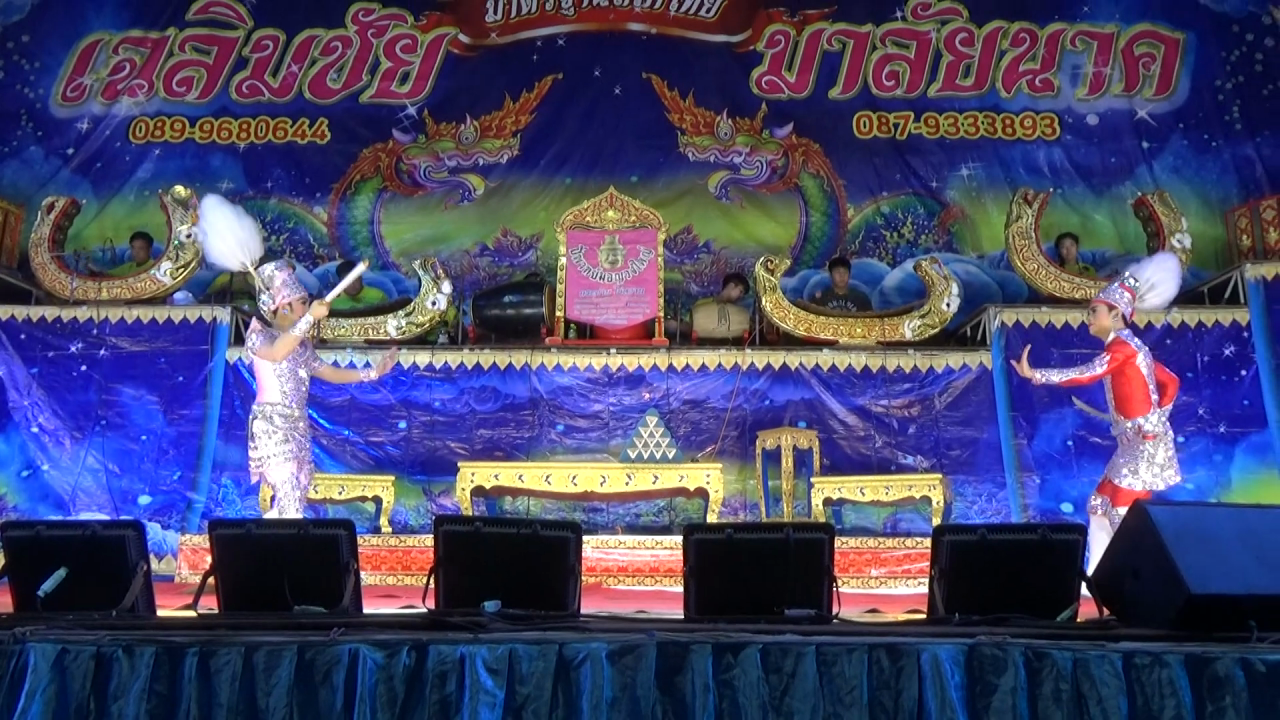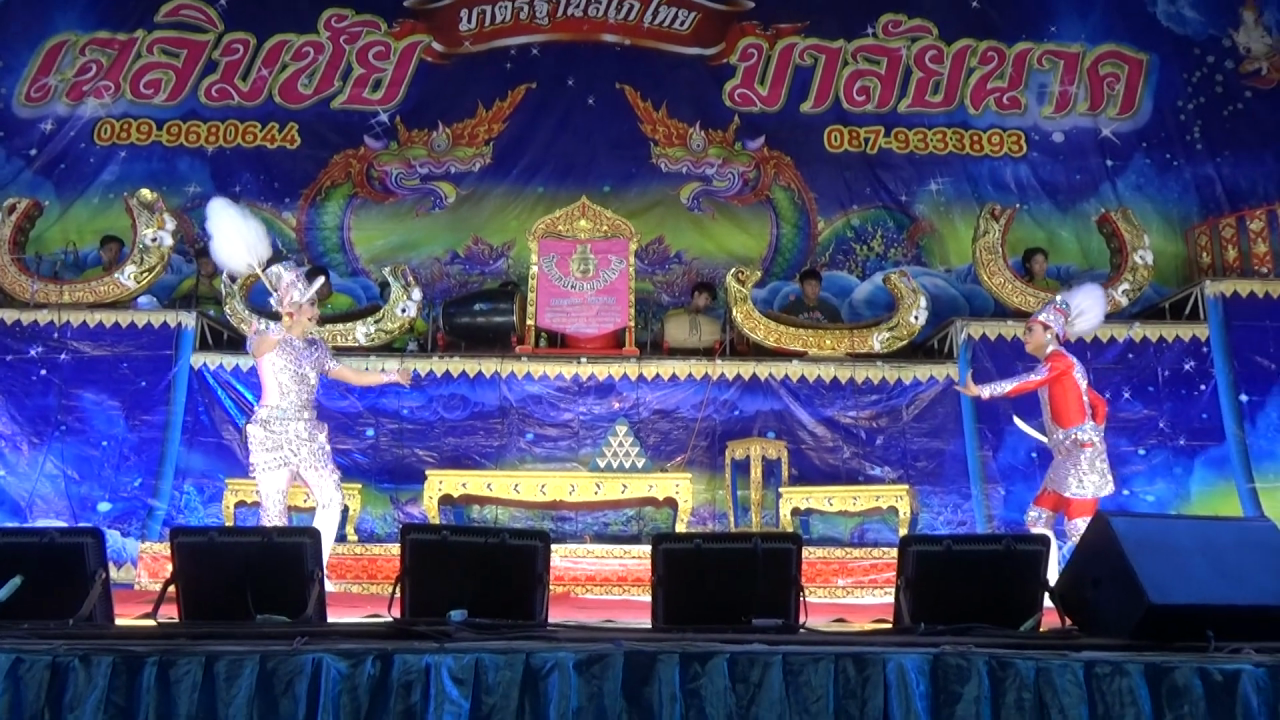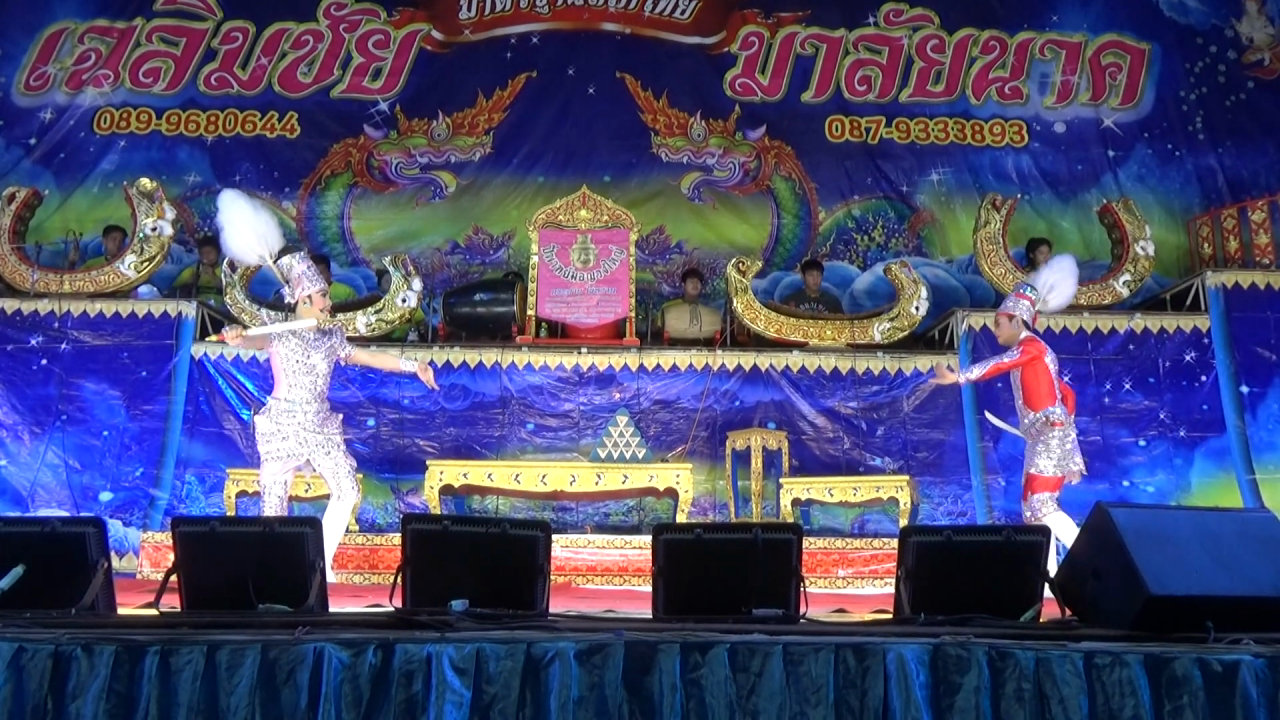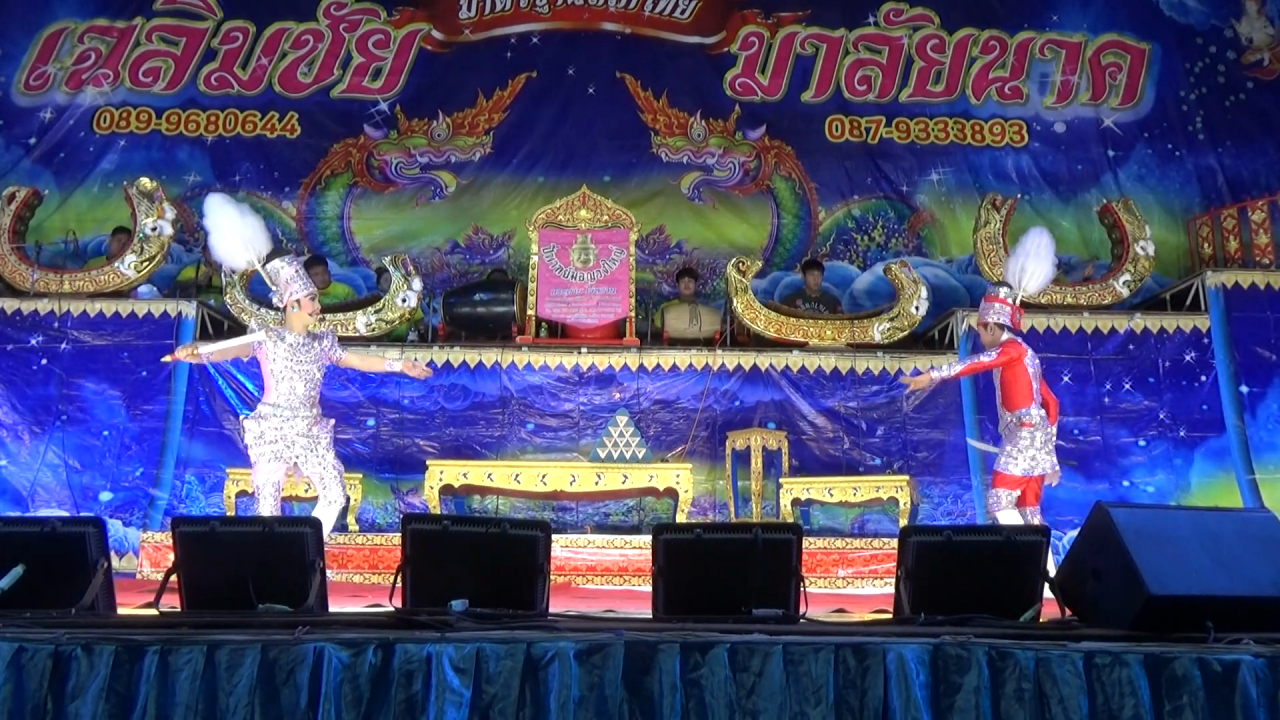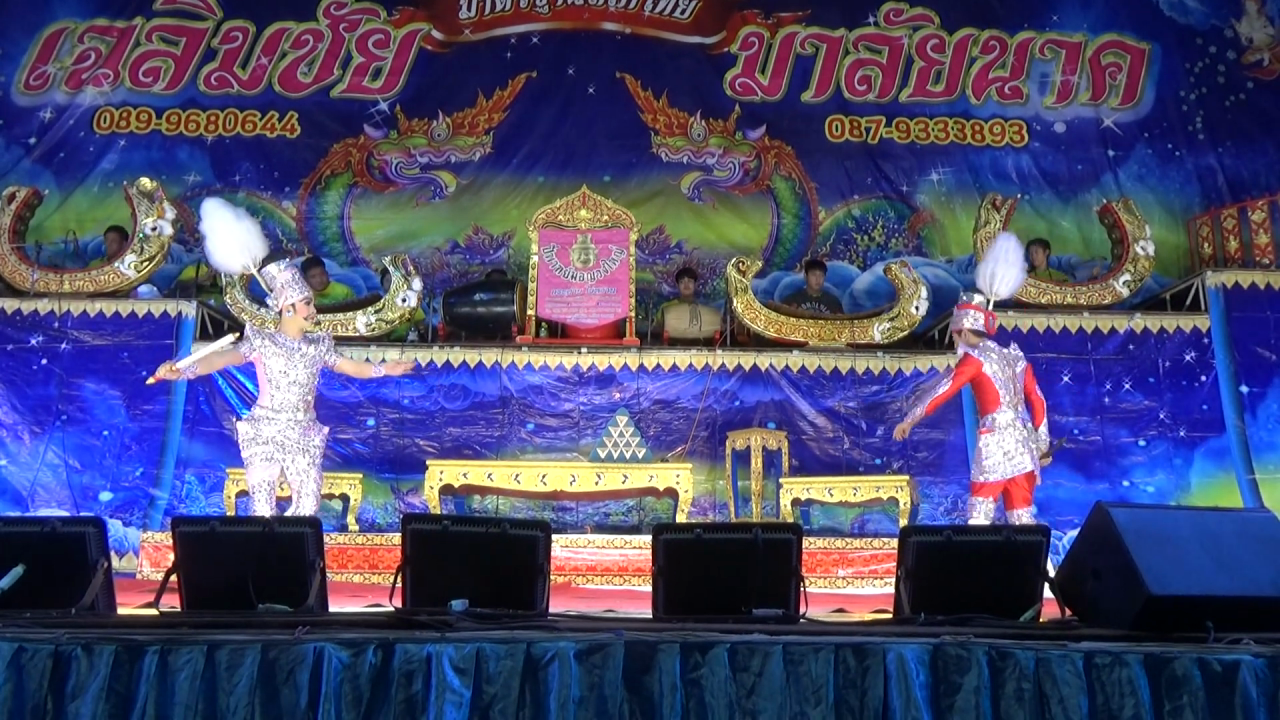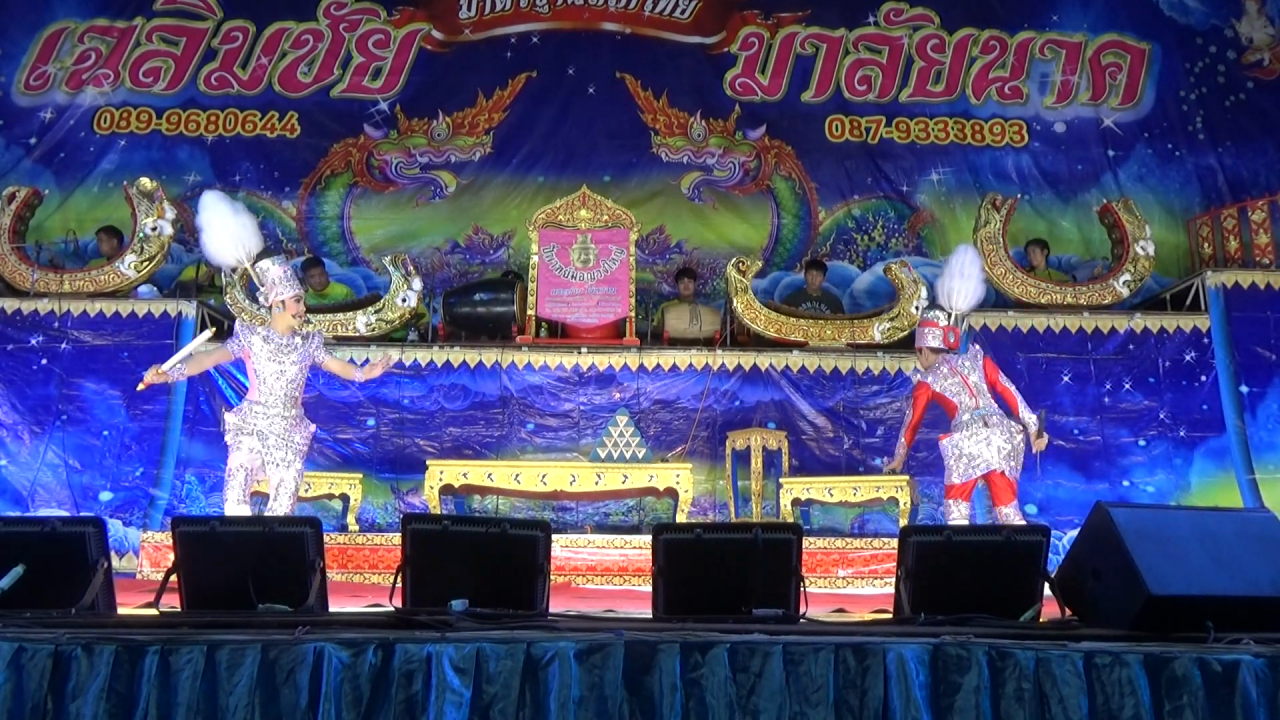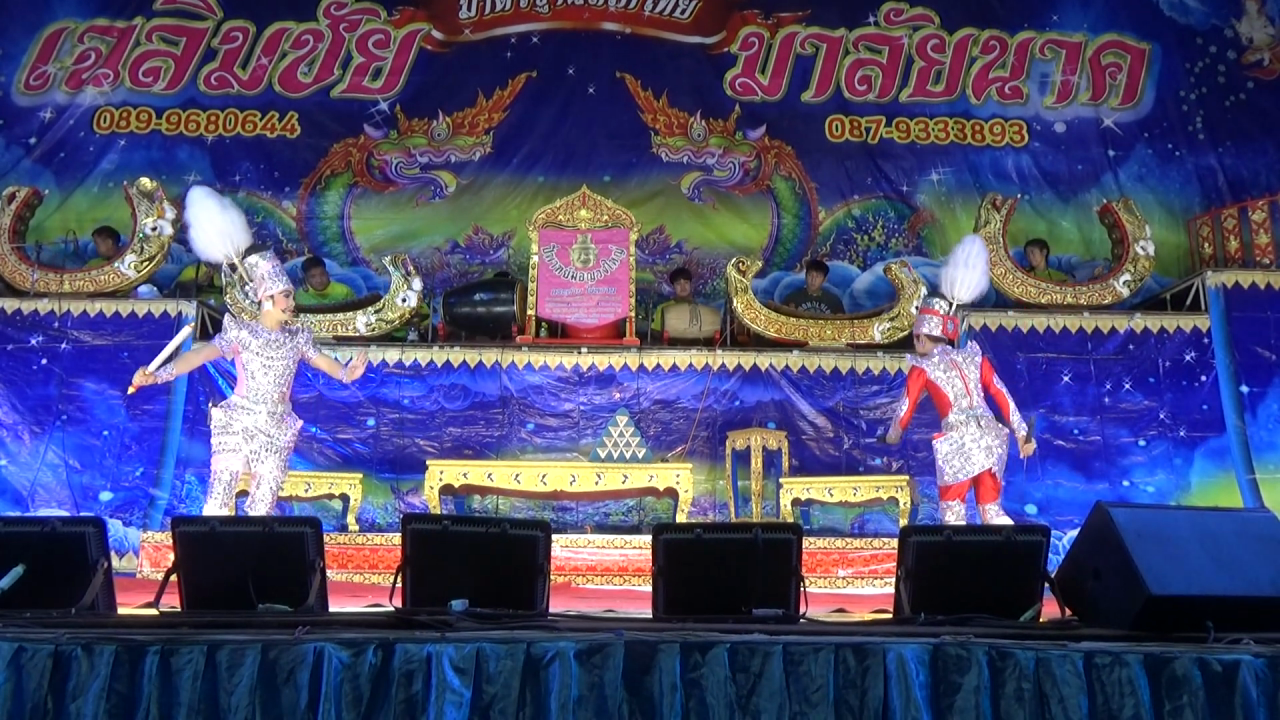
dt=0.5s
person 1, frame 1
left shoulder: (1122, 346)
right shoulder: (1128, 348)
left elbow: (1087, 373)
right elbow: (1170, 382)
left wrist: (1035, 375)
right wrist: (1157, 419)
left hip: (1145, 445)
right hip: (1133, 445)
left knee: (1122, 515)
right knee: (1099, 506)
right ankle: (1096, 576)
person 1, frame 2
left shoulder: (1060, 361)
right shoulder: (1059, 367)
left elbow: (1027, 382)
right elbow: (1099, 404)
left wrist: (981, 391)
right wrist: (1094, 438)
left hip: (1081, 457)
right hip: (1067, 458)
left knee: (1079, 528)
right knee: (1038, 518)
right ankle: (1051, 585)
person 1, frame 3
left shoulder: (1033, 346)
right shoulder: (1028, 354)
left elbow: (999, 364)
right elbow: (1068, 394)
left wrist: (958, 377)
right wrist: (1064, 429)
left hip: (1051, 439)
right hip: (1042, 441)
left knee: (1042, 506)
right knee: (1034, 510)
right ankle: (1051, 574)
person 1, frame 4
left shoulder: (1013, 347)
right shoulder: (1021, 354)
left elbow: (975, 363)
right elbow: (1051, 403)
left wrist: (931, 376)
right wrist: (1047, 441)
left hip: (1025, 437)
right hip: (1031, 439)
left knee: (1000, 502)
right knee: (1029, 512)
right ankle: (1046, 575)
person 1, frame 5
left shoulder: (972, 358)
right shoulder: (1016, 356)
left elbow: (941, 393)
right elbow: (1037, 401)
left wrist: (909, 420)
right wrist: (1043, 443)
left hip: (996, 441)
right hip: (1023, 440)
left knee: (979, 511)
right knee: (1021, 515)
person 1, frame 6
left shoulder: (927, 380)
right shoulder: (978, 359)
left elbow: (912, 421)
right elbow: (1008, 391)
left wrist: (898, 458)
right wrist: (1033, 427)
left hip: (967, 441)
right hip: (1001, 438)
left knee: (956, 513)
right knee: (1008, 510)
person 1, frame 7
left shoulder: (922, 366)
right shoulder: (973, 354)
left elbow: (905, 411)
right elbow: (1000, 393)
left wrist: (893, 434)
right wrist: (1021, 432)
left hip: (957, 442)
right hip: (988, 439)
left knee: (953, 515)
right knee: (991, 510)
person 2, frame 1
left shoulder: (303, 347)
right shoulder: (259, 334)
left elbow: (333, 373)
right elbow: (277, 353)
left wrist: (375, 371)
right wrist: (310, 317)
left hip: (298, 427)
right hip: (272, 427)
left knee: (295, 501)
right knee: (291, 502)
person 2, frame 2
left shoulder: (316, 347)
right shoulder: (264, 333)
left elbow: (349, 374)
right elbow: (260, 348)
left wrist: (392, 376)
right wrist: (282, 328)
left hip: (308, 433)
right hip: (272, 432)
left knee: (332, 499)
right knee: (274, 510)
person 2, frame 3
left shoulder: (331, 337)
right shoulder: (279, 332)
left elbow: (371, 358)
right elbow: (257, 341)
left wrist: (413, 366)
right wrist: (239, 337)
left hip: (321, 426)
right hip: (284, 425)
left knee: (346, 489)
right knee: (274, 498)
left ankle: (322, 561)
person 2, frame 4
left shoulder: (322, 342)
right shoulder: (267, 338)
left elbow: (358, 360)
right elbow: (233, 348)
left wrist: (399, 365)
right wrist: (199, 356)
left hip: (311, 433)
right hip: (272, 431)
left knee: (335, 495)
right knee: (268, 509)
person 2, frame 5
left shoulder: (318, 346)
right shoulder: (261, 342)
left elbow: (350, 367)
right elbow: (222, 359)
left wrist: (382, 369)
right wrist: (183, 371)
left hip: (304, 437)
right hip: (265, 434)
left knee: (307, 508)
right knee: (264, 510)
person 2, frame 6
left shoulder: (307, 343)
right shoulder: (251, 337)
left elbow: (337, 366)
right elbow: (211, 358)
left wrist: (362, 373)
right wrist: (169, 374)
left hip: (290, 433)
right hip: (252, 425)
left knee: (284, 504)
right knee: (236, 497)
person 2, frame 7
left shoulder: (297, 338)
right shoulder: (240, 332)
left elbow: (324, 362)
right elbow: (201, 354)
left wrist: (347, 373)
right wrist: (158, 375)
left hip: (276, 432)
right hip: (238, 424)
left knee: (263, 503)
right knee: (219, 497)
